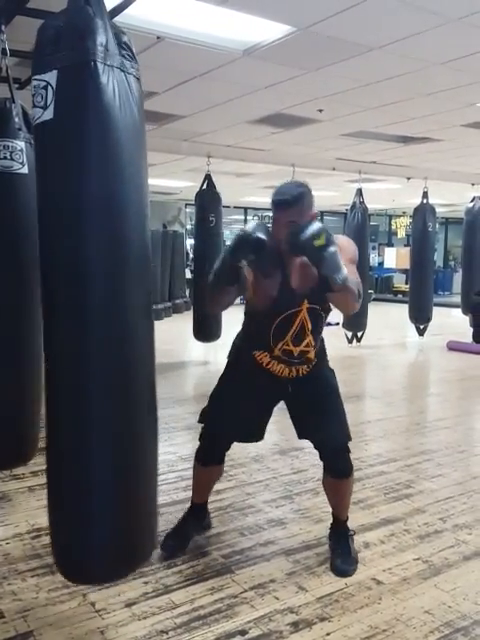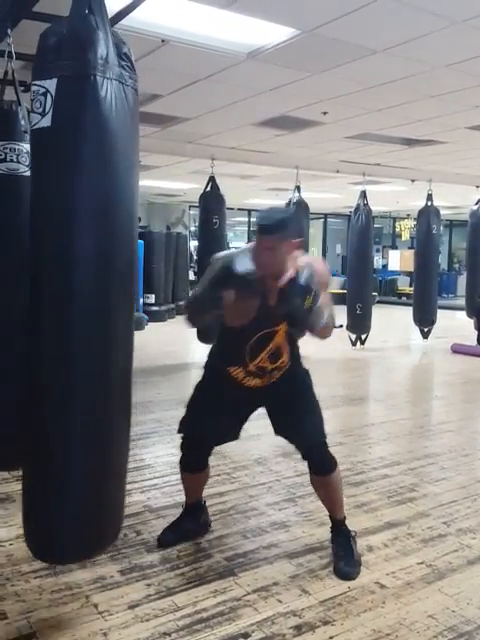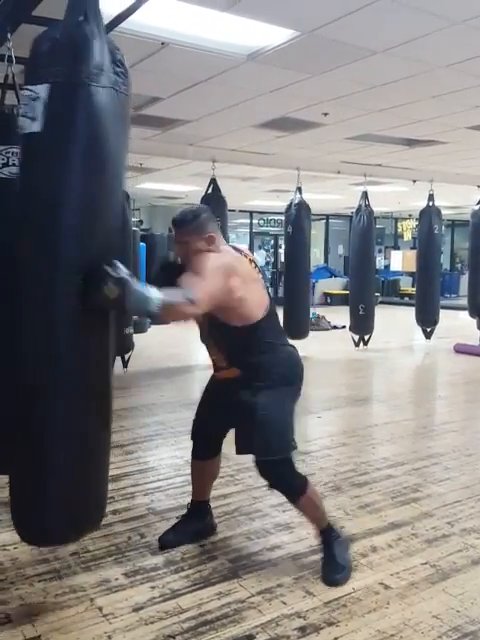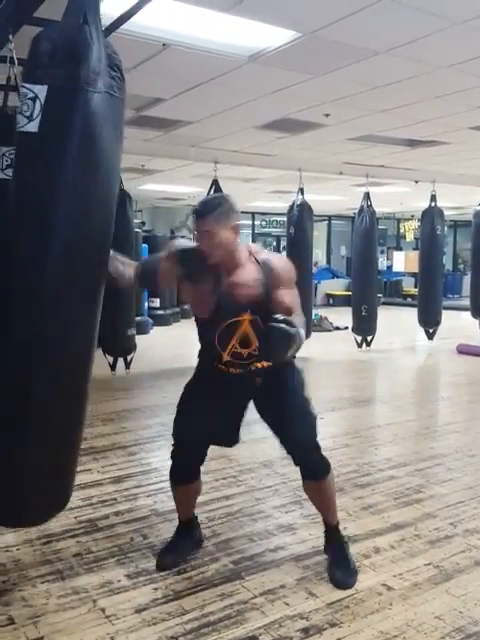
dt=0.3s
person 1, frame 1
left shoulder: (340, 247)
right shoulder: (254, 247)
left elbow: (351, 305)
right elbow: (215, 302)
left wrist: (326, 258)
right wrist: (235, 257)
left hip: (309, 366)
right hip: (252, 364)
left knee: (336, 452)
right knee: (213, 440)
left ankle: (341, 532)
right ankle: (196, 515)
person 1, frame 2
left shoulder: (312, 270)
right shoulder: (231, 264)
left elbow: (323, 331)
right elbow: (194, 317)
left wrist: (309, 303)
right wrist: (219, 284)
left hip: (284, 372)
right hip: (229, 371)
left knee: (318, 453)
right knee: (193, 445)
left ankle: (341, 534)
right ankle: (194, 515)
person 1, frame 3
left shoulder: (216, 264)
right shoulder: (221, 260)
left elbow: (184, 307)
left wrist: (129, 288)
left hip: (270, 375)
right hip: (236, 371)
left knee: (275, 467)
right knee: (204, 437)
left ankle: (330, 537)
right ankle: (199, 517)
person 1, frame 4
left shoulder: (273, 267)
right shoulder: (187, 258)
left elbow: (296, 318)
right elbow: (138, 275)
left wrist: (292, 335)
left hip: (272, 367)
right hip: (217, 372)
left knee: (309, 455)
right knee: (185, 456)
left ankle: (335, 541)
right ankle: (187, 529)
